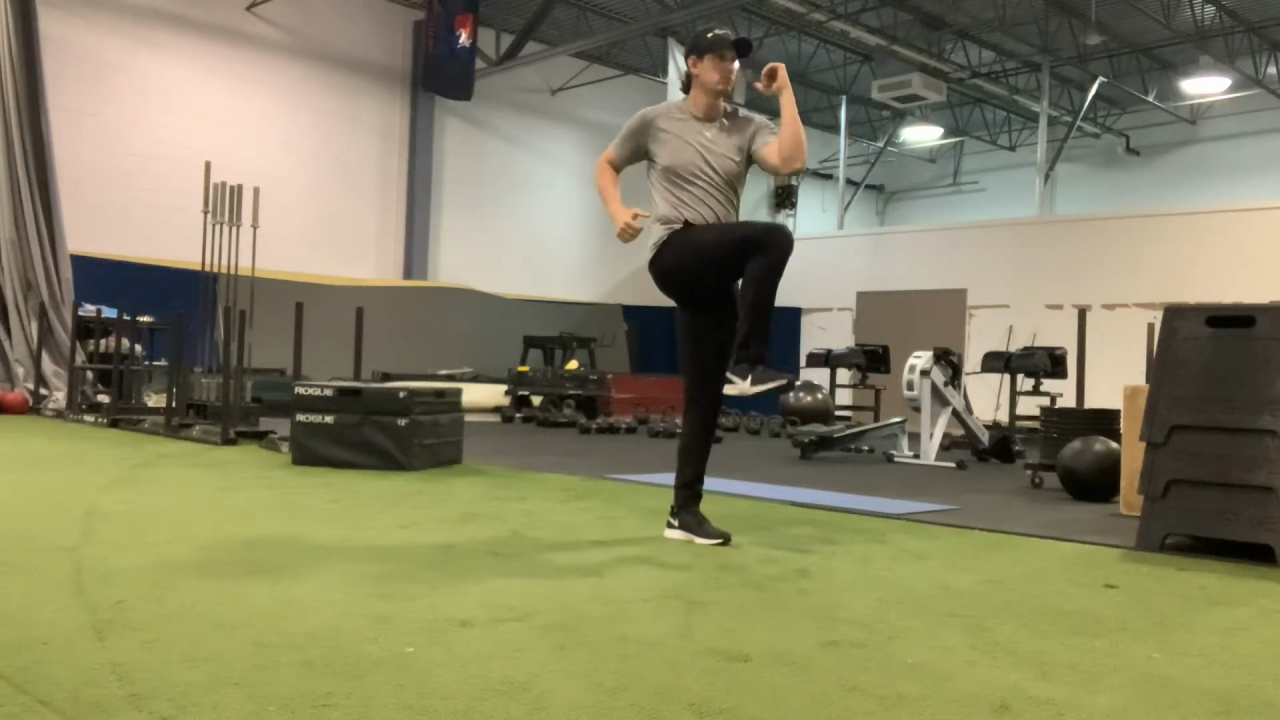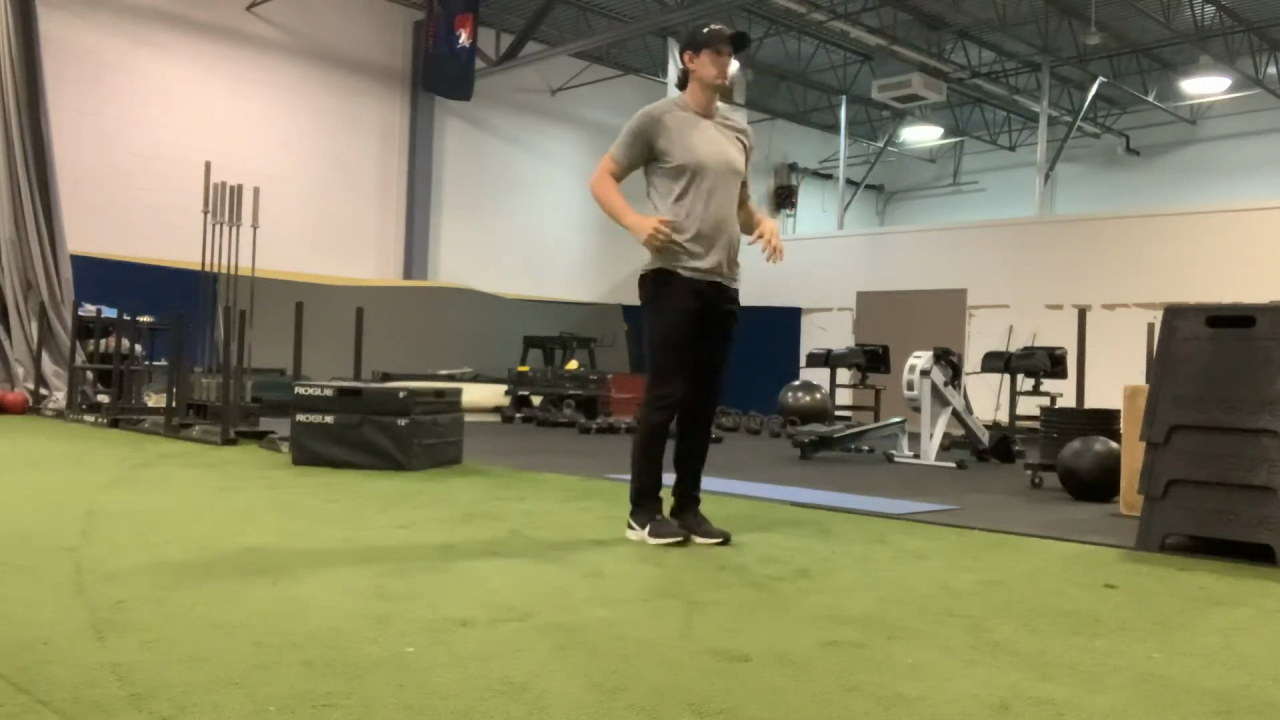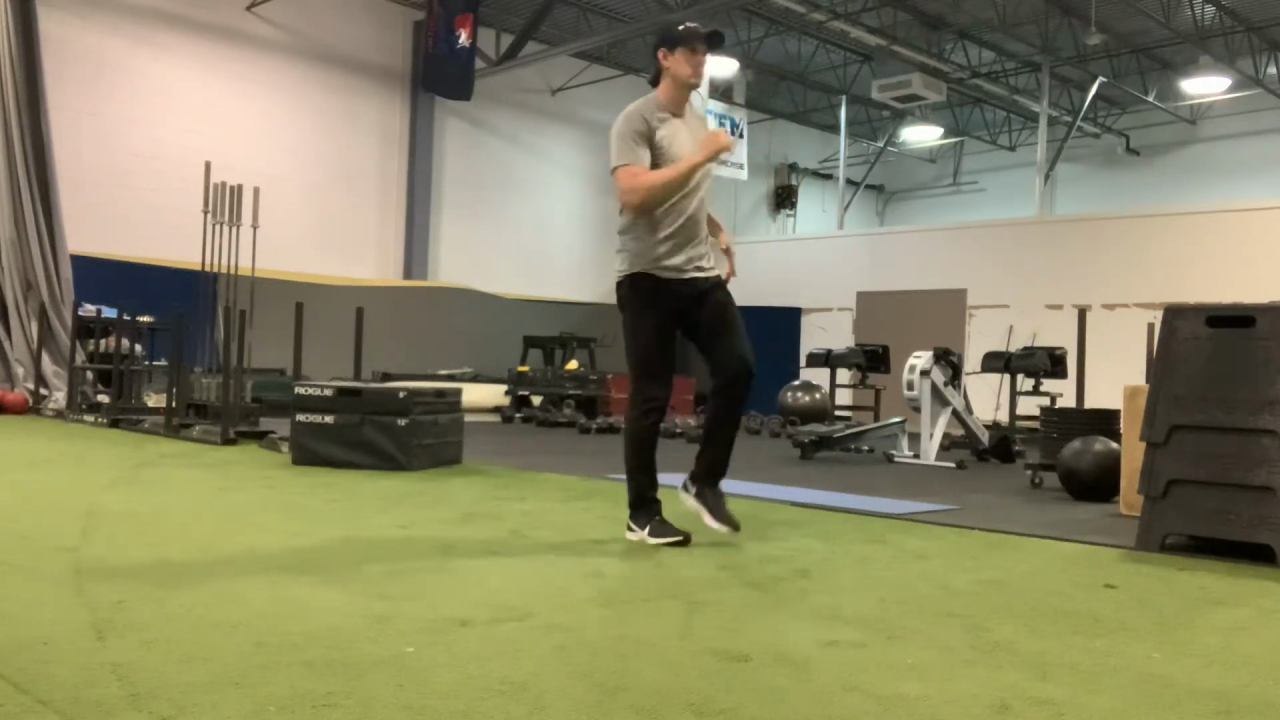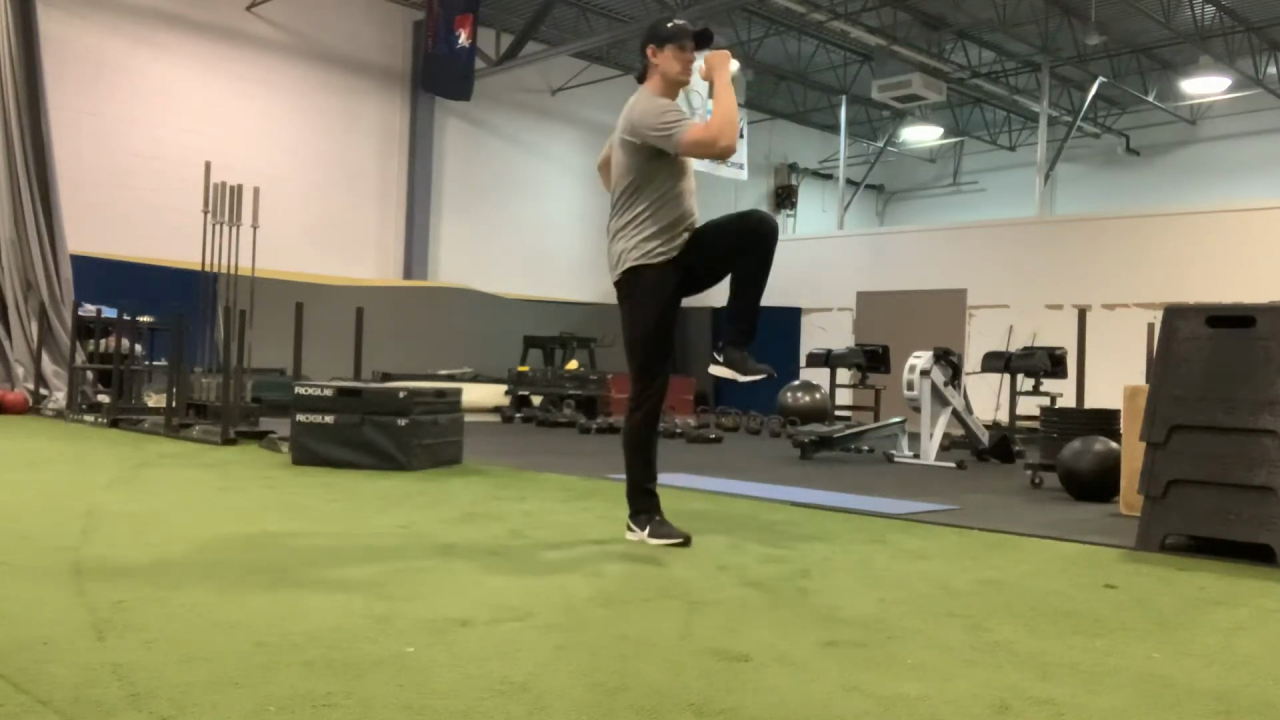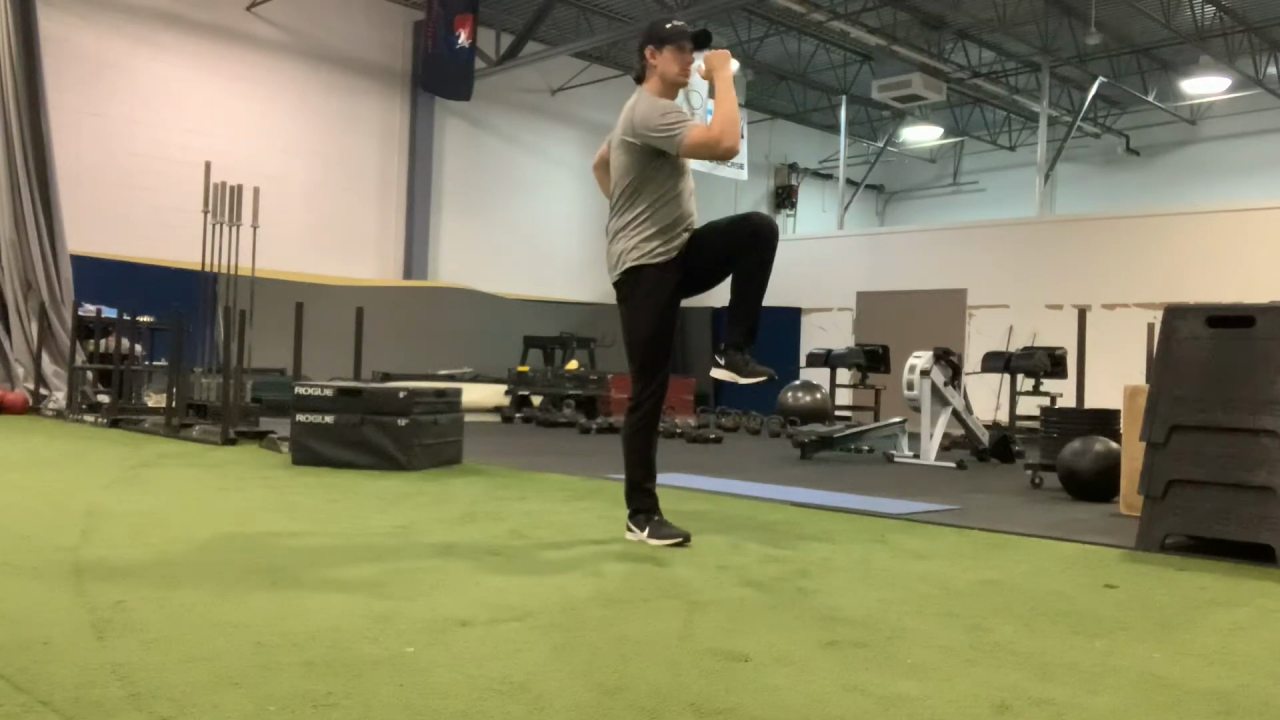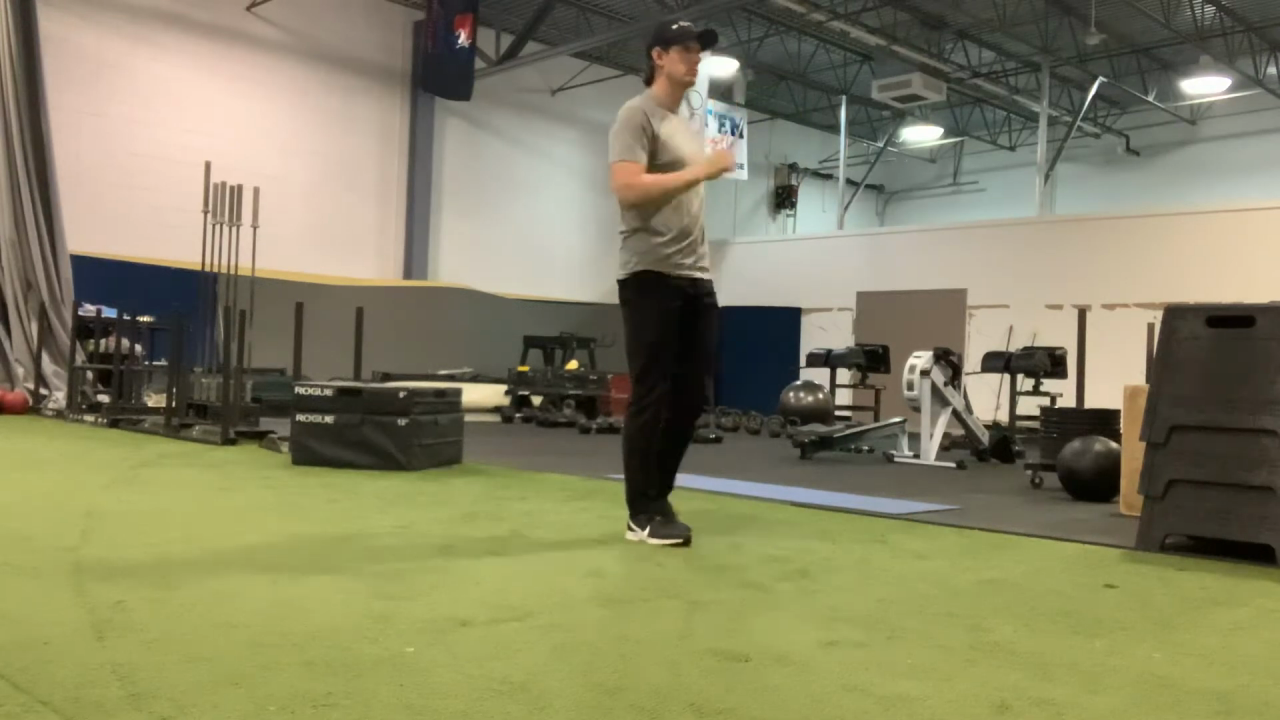
dt=0.5s
person 1, frame 1
left shoulder: (748, 127)
right shoulder: (654, 121)
left elbow: (792, 162)
right elbow: (606, 164)
left wrist: (785, 93)
right wrist: (617, 210)
left hip: (718, 276)
right hip: (677, 256)
left knee: (705, 396)
right knee: (773, 239)
left ankle: (685, 510)
right ankle: (747, 365)
person 1, frame 2
left shoulder: (738, 132)
right shoulder: (657, 119)
right elbow: (601, 180)
left wrist: (763, 223)
right wrist: (635, 221)
left hip: (722, 283)
right hip: (672, 278)
left knee: (703, 399)
right knee: (667, 394)
left ankle: (687, 507)
right ankle: (643, 512)
person 1, frame 3
left shoulder: (699, 123)
right shoulder: (638, 119)
right elbow: (633, 192)
left wrist: (717, 232)
right wrist: (699, 156)
left hip: (701, 276)
right hip: (649, 278)
left knee: (738, 371)
right knee: (651, 397)
left ankle: (705, 484)
right ankle: (642, 514)
person 1, frame 4
left shoulder: (657, 109)
right shoulder: (649, 110)
left elbow: (604, 163)
right elbow: (722, 144)
right wrist: (722, 78)
left hip: (682, 251)
right hip: (645, 264)
left knee: (758, 227)
right knee: (649, 391)
left ankle: (733, 350)
right ankle: (642, 514)
person 1, frame 5
left shoulder: (652, 109)
right shoulder: (650, 111)
left elbow: (600, 163)
right elbow: (725, 144)
right wrist: (723, 76)
left hip: (680, 252)
right hip: (644, 264)
left knee: (759, 229)
right knee: (649, 392)
left ankle: (734, 353)
right ankle: (641, 515)
person 1, frame 6
left shoulder: (685, 123)
right shoulder: (638, 115)
right elbow: (629, 190)
right wrist: (700, 169)
left hip: (694, 275)
right hip: (651, 276)
left knee: (690, 397)
right knee: (651, 397)
left ankle: (659, 499)
right ankle: (642, 514)
